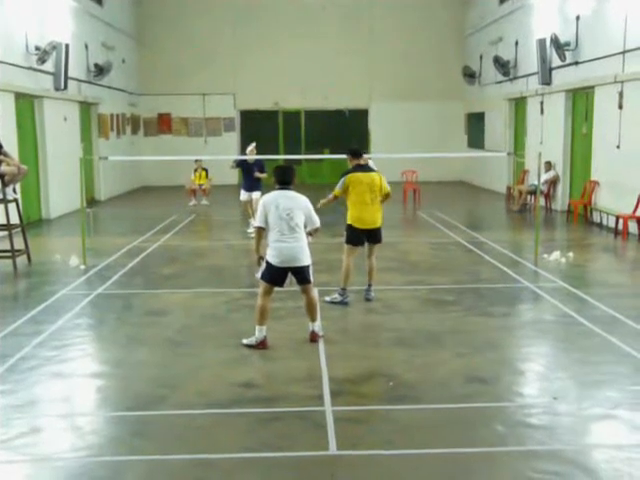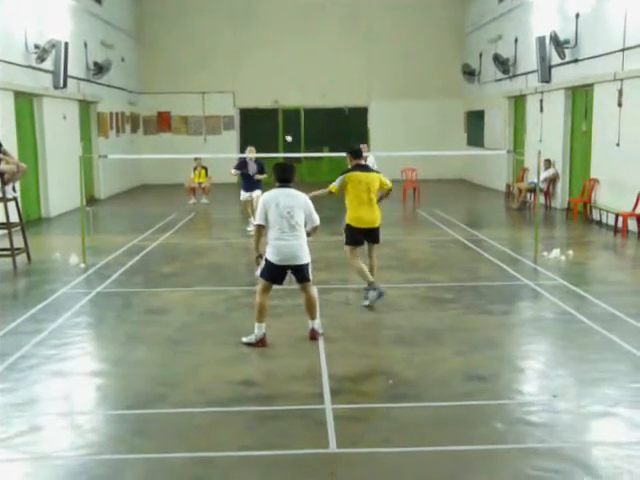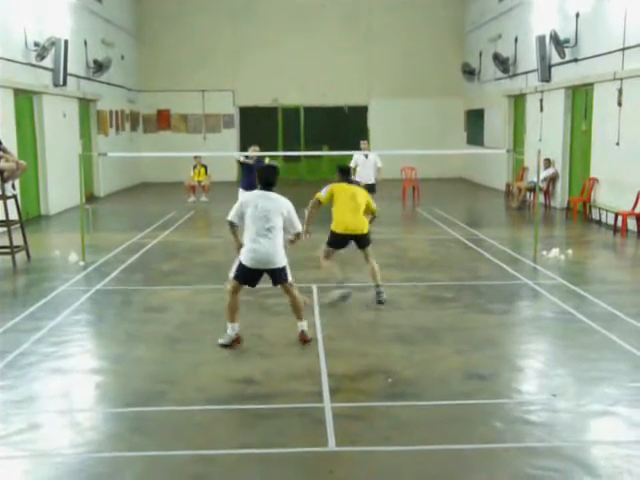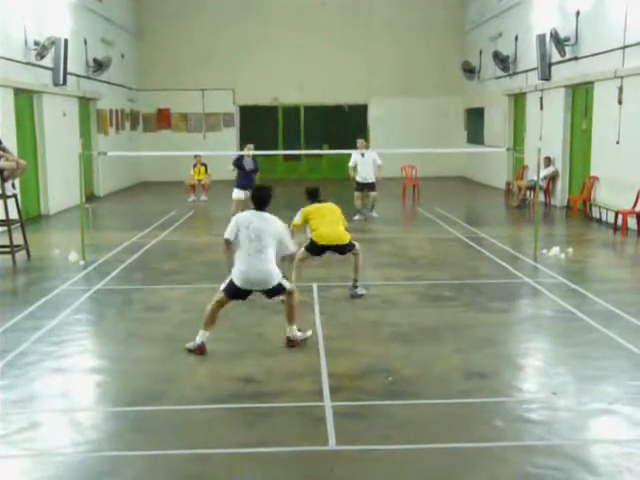
dt=0.4s
person 1, frame 1
left shoulder: (267, 199)
right shoulder: (302, 200)
left elbow: (260, 228)
right elbow: (315, 227)
left wrist: (258, 251)
left hip: (276, 254)
right hip: (300, 253)
left knee: (264, 293)
right knee: (308, 291)
left ankle: (260, 337)
right ankle: (315, 330)
person 1, frame 2
left shoulder: (267, 197)
right shoulder: (302, 197)
left elbow: (259, 226)
right elbow: (315, 225)
left wrist: (257, 249)
left hip: (276, 252)
right hip: (299, 252)
left knee: (262, 291)
right knee: (308, 289)
left ankle: (259, 335)
right ankle: (315, 328)
person 1, frame 3
left shoulder: (247, 198)
right shoulder: (284, 203)
left elbow: (232, 222)
right elbow: (298, 232)
left wrist: (237, 240)
right wrist: (292, 240)
left hip: (250, 255)
right hip: (275, 256)
left knee: (233, 291)
right knee: (291, 291)
left ankle: (233, 333)
right ankle: (303, 331)
person 1, frame 4
left shoulder: (240, 218)
right shoulder: (278, 223)
left elbow: (227, 241)
right elbow: (290, 252)
left wrist: (231, 258)
left hip: (242, 274)
right hip: (268, 275)
left knee: (217, 302)
right knee: (291, 293)
left ankle: (200, 342)
right ankle: (292, 334)
person 2, frame 1
left shoulder: (349, 175)
right shoulder: (377, 174)
left elbow: (334, 196)
right elbow: (387, 195)
left wrist: (322, 203)
left hip: (356, 222)
right hip: (375, 221)
left knee: (348, 257)
right knee: (371, 256)
left ankle: (343, 294)
right ankle: (369, 290)
person 2, frame 2
left shoulder: (348, 175)
right shoulder: (375, 175)
left elbow: (329, 191)
right elbow: (389, 188)
left wrist: (312, 194)
left hip: (355, 221)
right hip: (374, 220)
left knee: (353, 258)
right knee: (371, 254)
left ankle: (374, 288)
right ankle: (370, 289)
person 2, frame 3
left shoulder: (333, 187)
right shoulder: (362, 191)
left elbow: (315, 203)
right elbow: (374, 213)
left wrist: (307, 224)
left hip: (341, 228)
right hip: (360, 228)
left knee: (324, 258)
right knee: (369, 258)
right ankle: (379, 292)
person 2, frame 4
left shoulder: (305, 210)
right shoulder: (334, 206)
left elbow: (293, 228)
right elbow: (345, 227)
left hip: (320, 239)
right hip: (341, 239)
left knee: (298, 259)
right knee: (357, 250)
right ankle: (355, 287)
